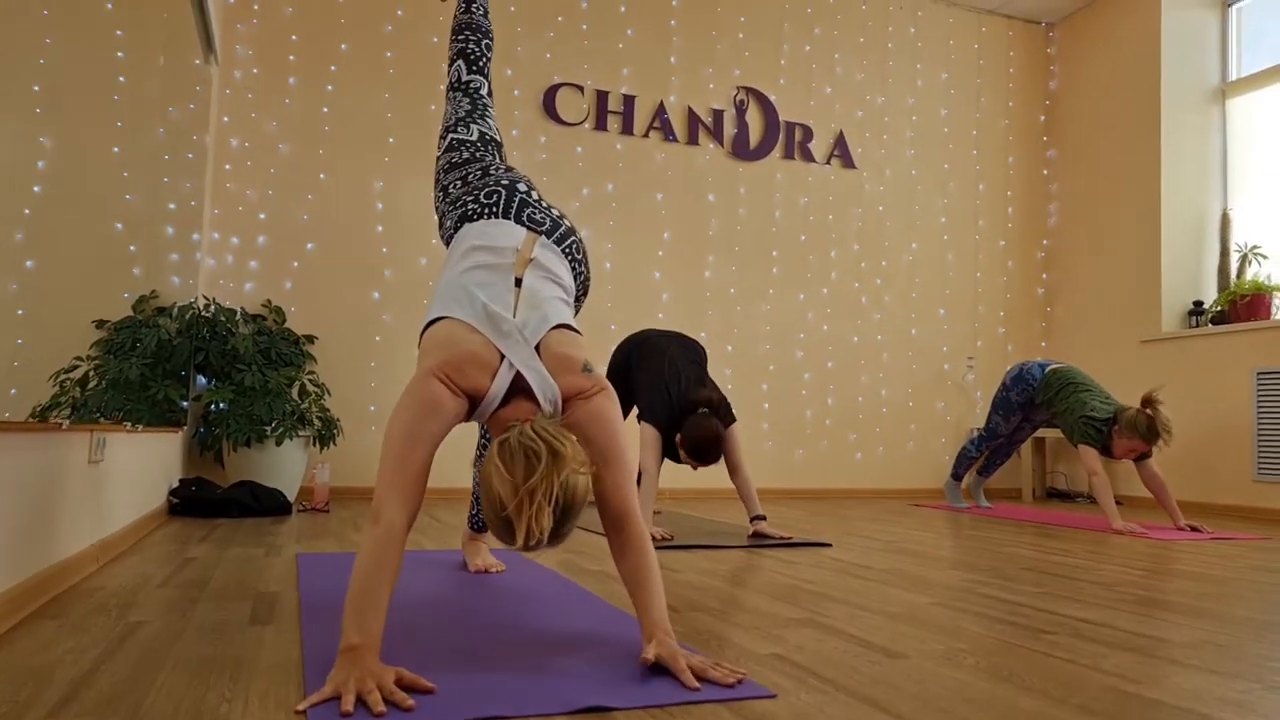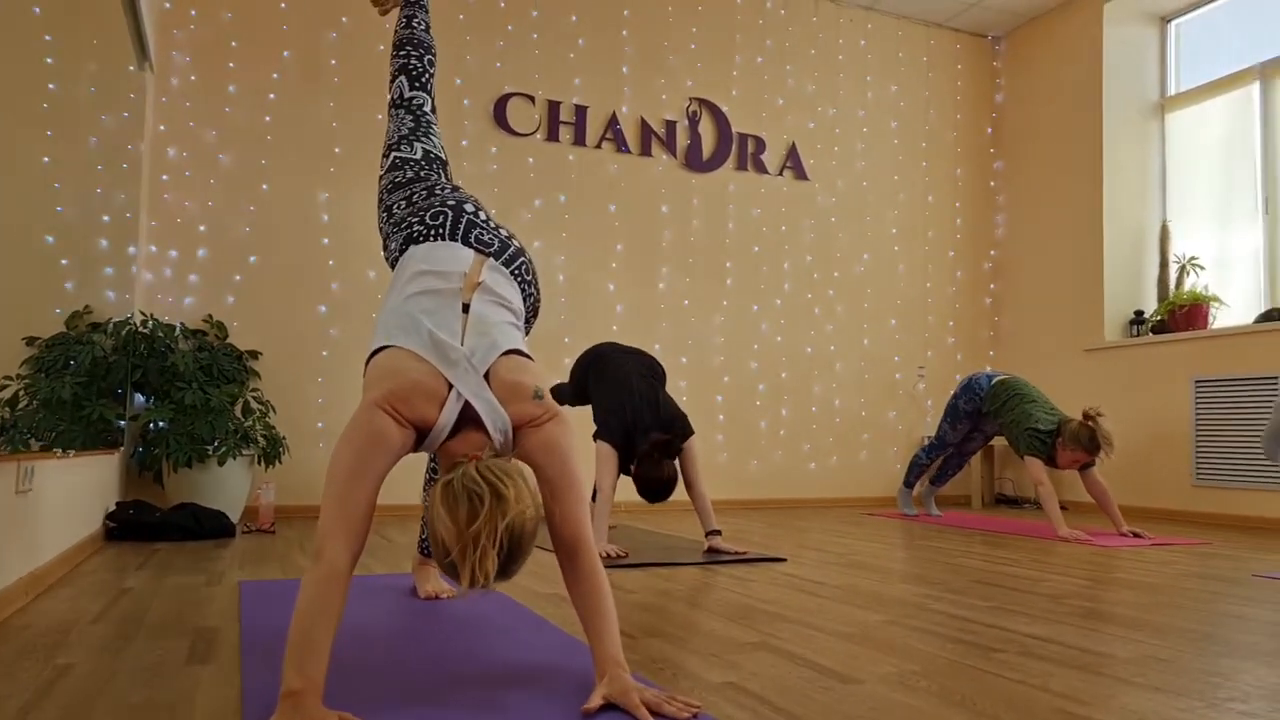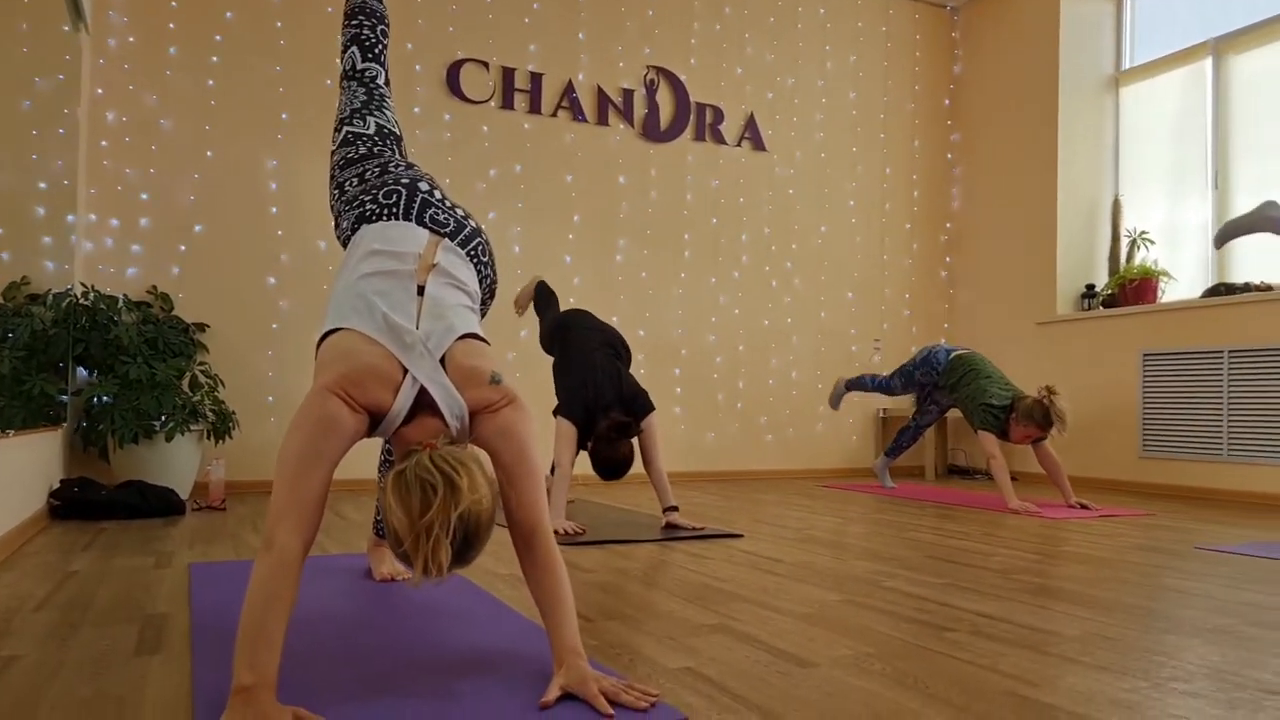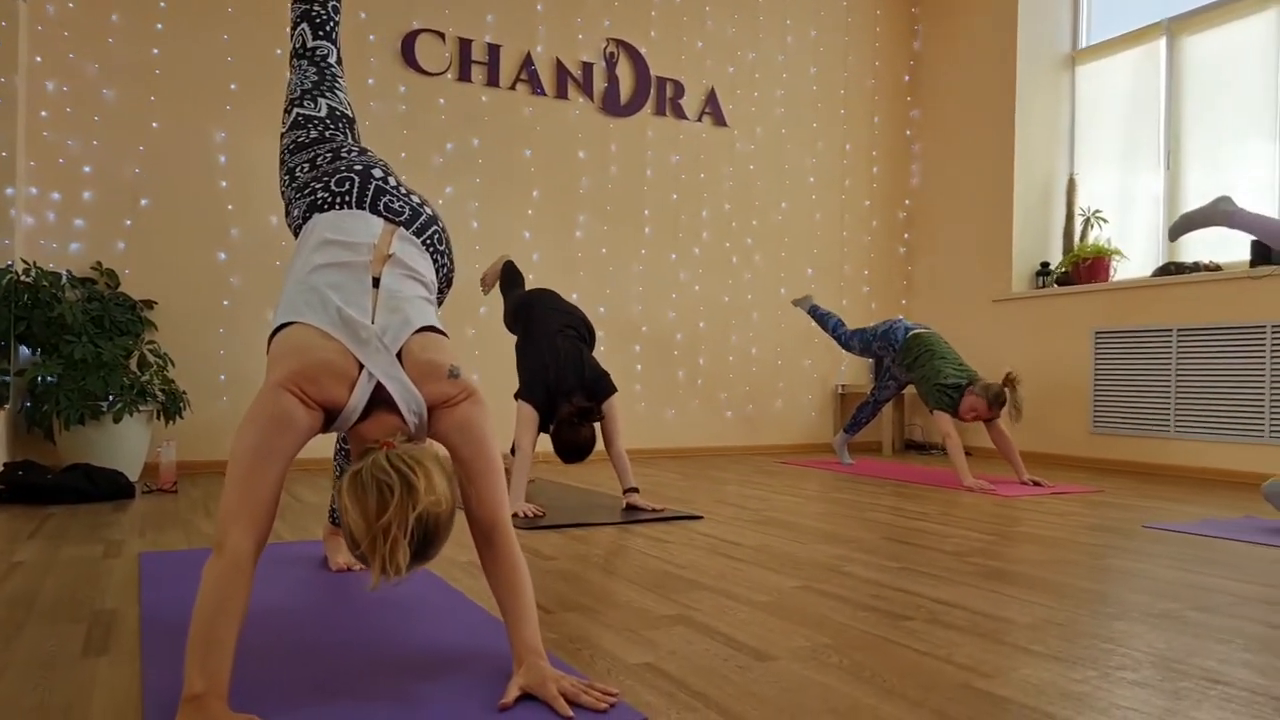
dt=0.4s
person 1, frame 1
left shoulder: (585, 390)
right shoulder: (448, 376)
left elbow: (624, 521)
right elbow: (388, 520)
left wrist: (661, 637)
right wrist: (355, 654)
left hip: (555, 249)
right hip: (482, 215)
right knee: (470, 95)
person 1, frame 2
left shoulder: (536, 415)
right shoulder: (393, 407)
left elbow: (577, 548)
right elbow: (331, 557)
left hip: (503, 270)
right hip: (429, 236)
right knee: (414, 106)
person 1, frame 3
left shoulder: (491, 398)
right shoulder: (347, 389)
left elbow: (535, 534)
right elbow: (282, 545)
left wrist: (573, 661)
left hip: (457, 249)
right hip: (382, 214)
right knee: (366, 81)
person 1, frame 4
left shoulder: (450, 392)
right shoulder: (301, 385)
left elbow: (495, 531)
right elbow: (233, 547)
left wrist: (534, 661)
left hip: (414, 237)
right hip: (333, 200)
right knee: (318, 67)
person 2, frame 1
left shoulder: (1132, 429)
right shoulder: (1092, 423)
left elbow: (1151, 475)
right elbow: (1096, 474)
left wrist: (1178, 519)
right wrist: (1116, 521)
left hip: (1050, 390)
right hip: (1028, 382)
left knee: (1012, 440)
right knee: (992, 435)
left ankle: (977, 485)
right ankle: (954, 484)
person 2, frame 2
left shoulder: (1076, 439)
right shoulder: (1037, 434)
left elbow: (1095, 484)
right elbow: (1042, 484)
left wrist: (1121, 525)
right wrist: (1061, 529)
left hip: (999, 400)
right hip: (979, 392)
left knee: (964, 452)
right knee: (943, 444)
left ankle: (928, 494)
right ankle: (906, 491)
person 2, frame 3
left shoulder: (1028, 413)
right shoulder: (990, 409)
left elbow: (1047, 456)
right elbow: (994, 457)
left wrist: (1070, 497)
right wrist: (1011, 501)
left hip: (956, 373)
right hip: (939, 365)
left knee: (920, 424)
right knee: (888, 386)
left ankle: (883, 465)
right ankle: (844, 386)
person 2, frame 4
left shoulder: (984, 394)
right shoulder: (945, 390)
left elbow: (1000, 434)
right elbow: (949, 436)
left wrist: (1022, 474)
right wrist: (967, 478)
left hip: (918, 345)
right hip: (897, 340)
left knee: (877, 400)
right knee: (846, 340)
left ankle: (842, 441)
right ankle: (809, 307)
person 3, frame 1
left shoulder: (719, 413)
right shoulder: (660, 409)
left elbow: (738, 470)
right elbow: (649, 469)
left wrist: (758, 519)
right wrist: (646, 523)
right hip: (636, 351)
left knee: (655, 440)
left ankle: (637, 494)
person 3, frame 2
left shoulder: (676, 426)
right shoulder: (616, 429)
left elbow: (695, 486)
right elbow: (605, 488)
left wrist: (714, 535)
right wrist: (599, 542)
right hip: (597, 363)
left knee: (610, 450)
right knee: (572, 398)
left ankle: (593, 510)
right ankle: (553, 396)
person 3, frame 3
left shoulder: (638, 404)
right shoulder: (576, 408)
left elbow: (654, 463)
right elbow: (564, 464)
left wrist: (671, 510)
right wrist: (556, 517)
left hip: (609, 341)
right hip: (566, 331)
right knee: (549, 311)
left ankle: (551, 482)
right ankle: (535, 286)
person 3, frame 4
left shoulder: (598, 384)
right shoulder: (538, 389)
left elbow: (615, 444)
right elbow: (524, 447)
left wrist: (632, 492)
right wrist: (516, 500)
left hip: (572, 321)
right hip: (529, 311)
right knee: (514, 294)
right ankle: (503, 265)
